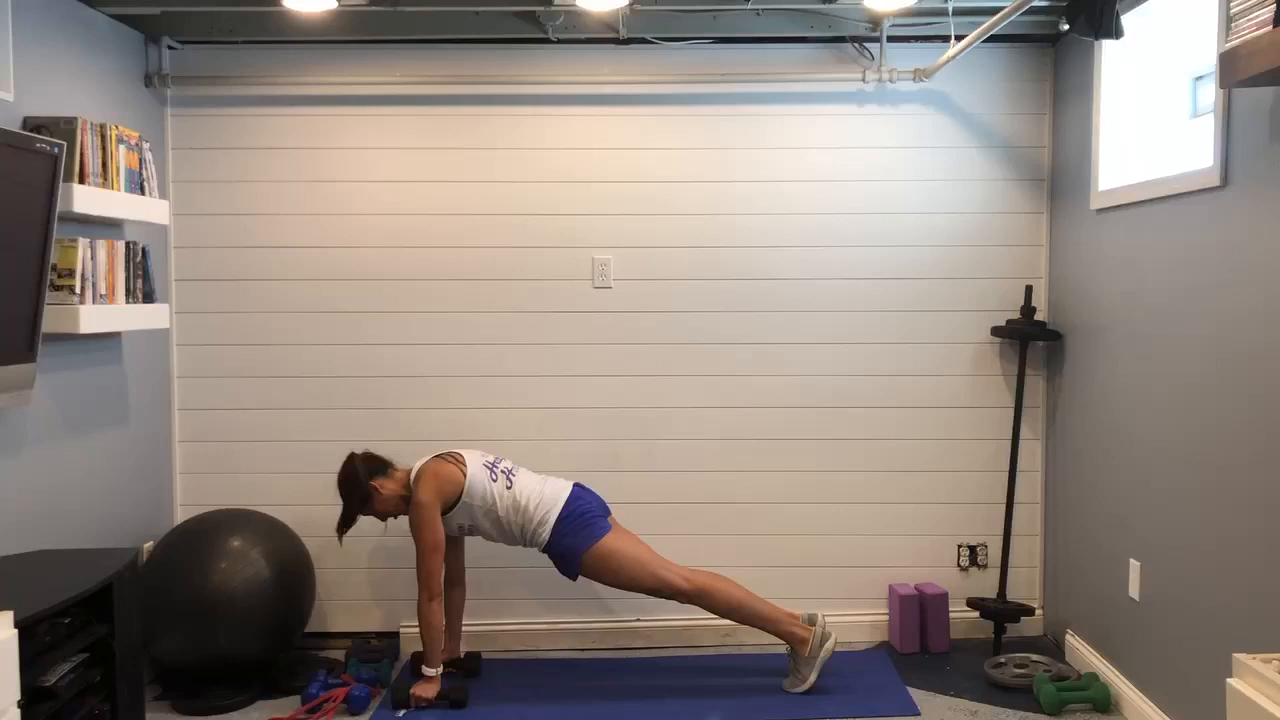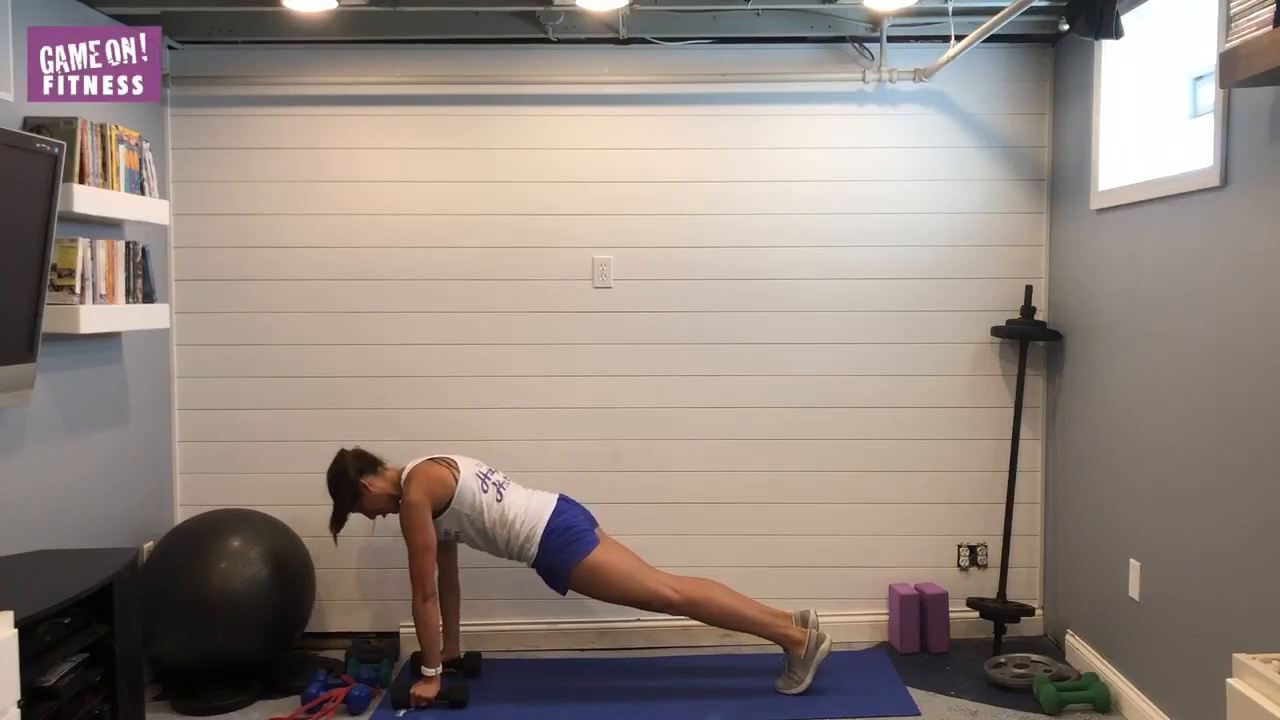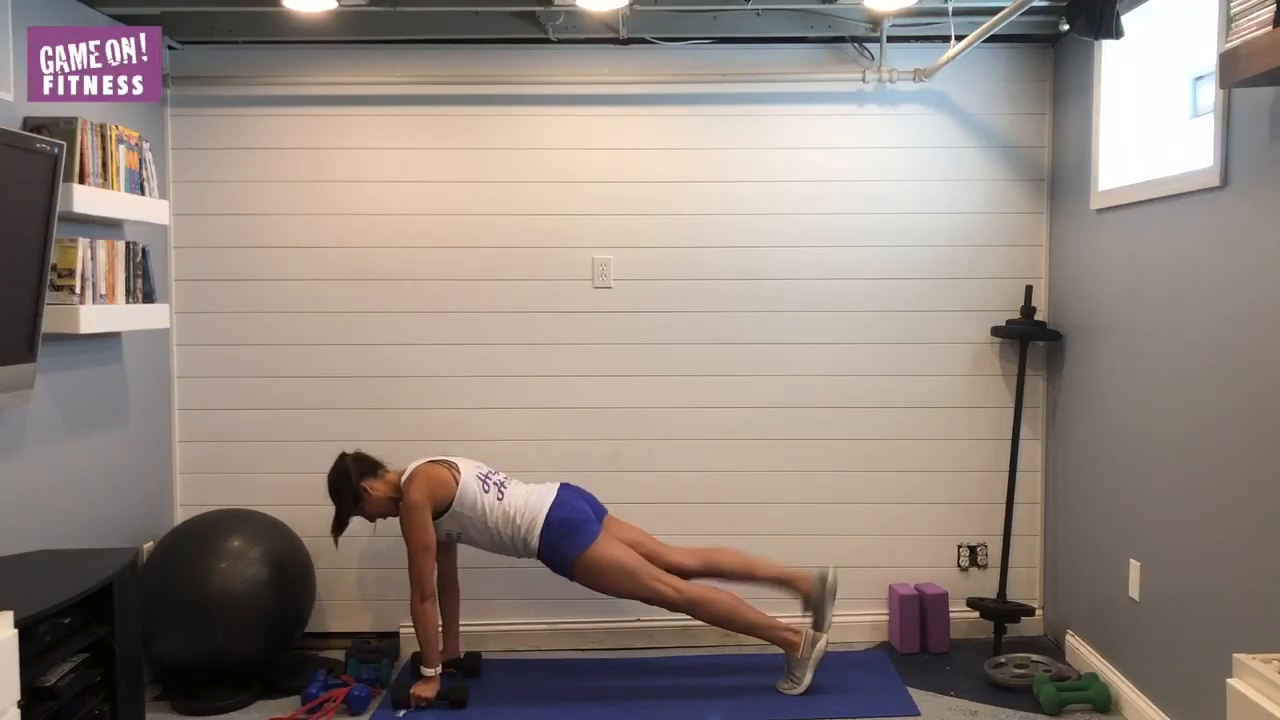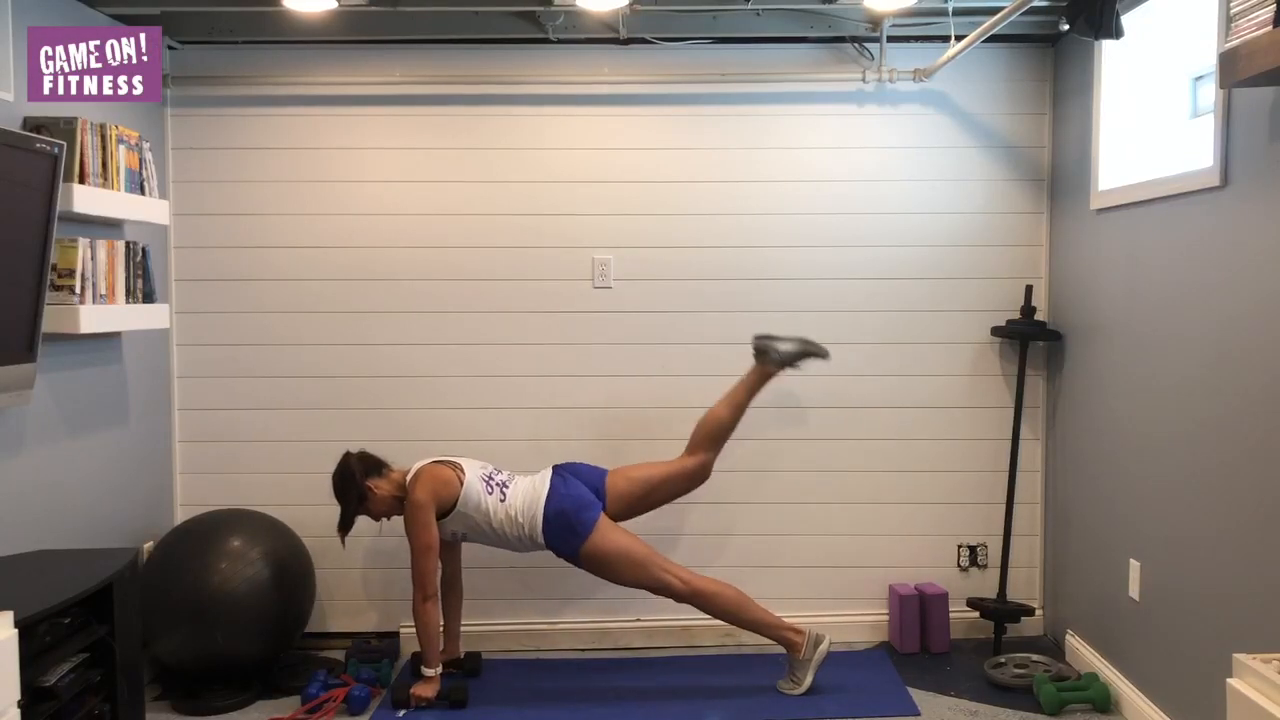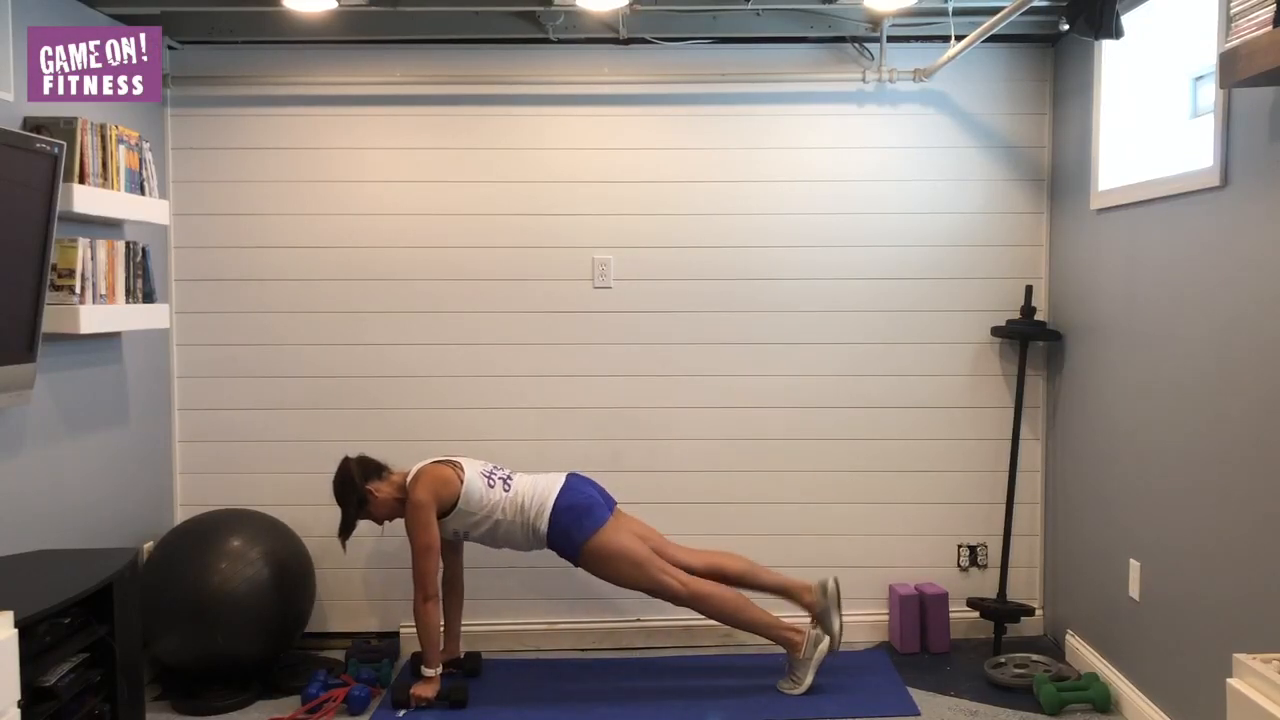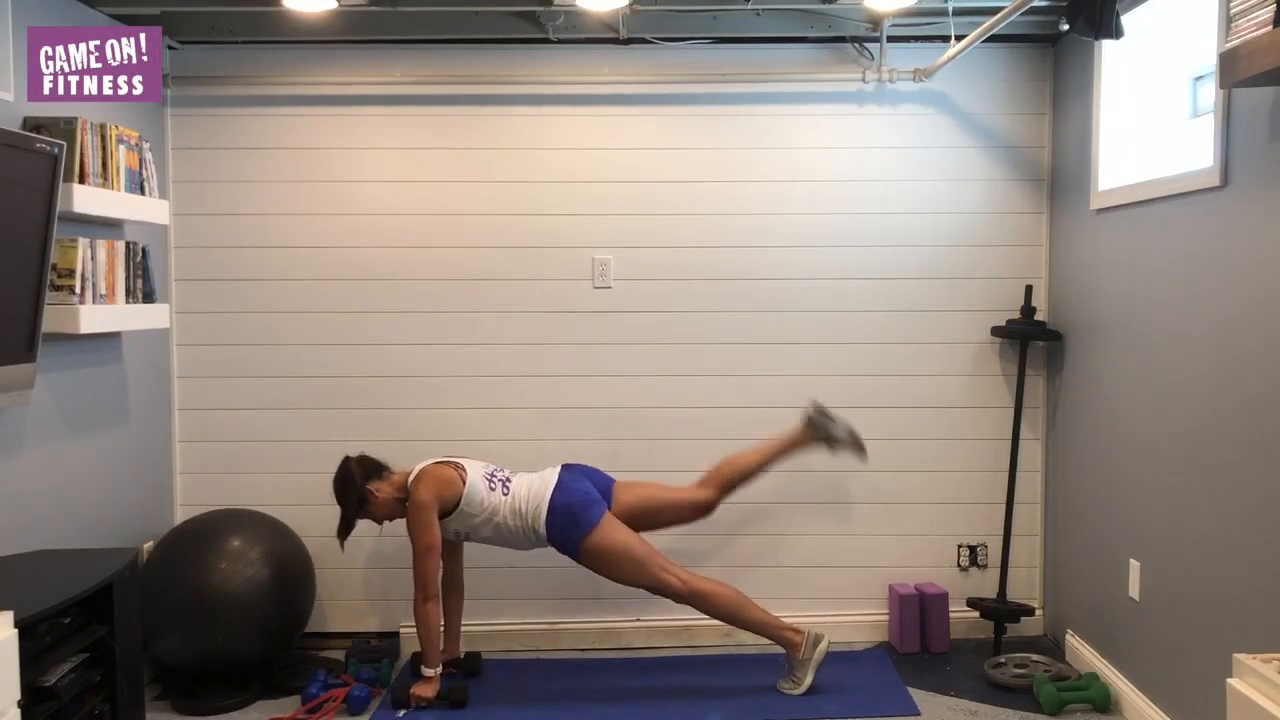
dt=0.5s
person 1, frame 1
left shoulder: (423, 493)
right shoulder: (439, 477)
left elbow: (430, 590)
right elbow: (454, 578)
left wrist: (431, 672)
right wrist: (451, 649)
left hip: (564, 523)
right hip: (569, 505)
left knee: (676, 583)
right knee: (674, 580)
left ankle: (803, 636)
right ankle: (796, 621)
person 1, frame 2
left shoulder: (414, 494)
right shoulder: (430, 477)
left elbow: (425, 593)
right elbow: (447, 579)
left wrist: (430, 673)
right wrist: (451, 650)
left hip: (551, 540)
right hip: (559, 517)
left knee: (667, 594)
right knee: (666, 586)
left ankle: (795, 638)
right ankle: (791, 620)
person 1, frame 3
left shoulder: (413, 496)
right shoulder: (428, 480)
left elbow: (423, 594)
right elbow: (446, 577)
left wrist: (430, 672)
right wrist: (451, 648)
left hip: (557, 528)
right hip: (561, 503)
left knee: (670, 590)
right knee: (687, 563)
left ankle: (794, 639)
right ankle: (804, 582)
person 1, frame 4
left shoulder: (418, 497)
right shoulder: (436, 481)
left elbow: (427, 595)
right elbow: (451, 582)
left wrist: (431, 673)
right wrist: (452, 650)
left hip: (560, 516)
right hip: (566, 485)
left knee: (677, 584)
right knee: (696, 463)
left ankle: (797, 641)
right ankle: (764, 366)
person 1, frame 5
left shoulder: (418, 495)
right shoulder: (435, 483)
left elbow: (427, 594)
right elbow: (452, 581)
left wrist: (430, 672)
right wrist: (451, 649)
left hip: (564, 514)
right hip: (569, 496)
left knee: (676, 584)
right knee: (688, 560)
left ankle: (797, 639)
right ankle: (809, 596)
person 1, frame 6
left shoulder: (420, 496)
right shoulder: (439, 481)
left elbow: (428, 596)
right elbow: (452, 583)
left wrist: (431, 674)
right wrist: (452, 651)
left hip: (564, 512)
right hip: (569, 486)
left knee: (677, 583)
right knee: (705, 494)
left ankle: (796, 641)
right ankle: (807, 432)
